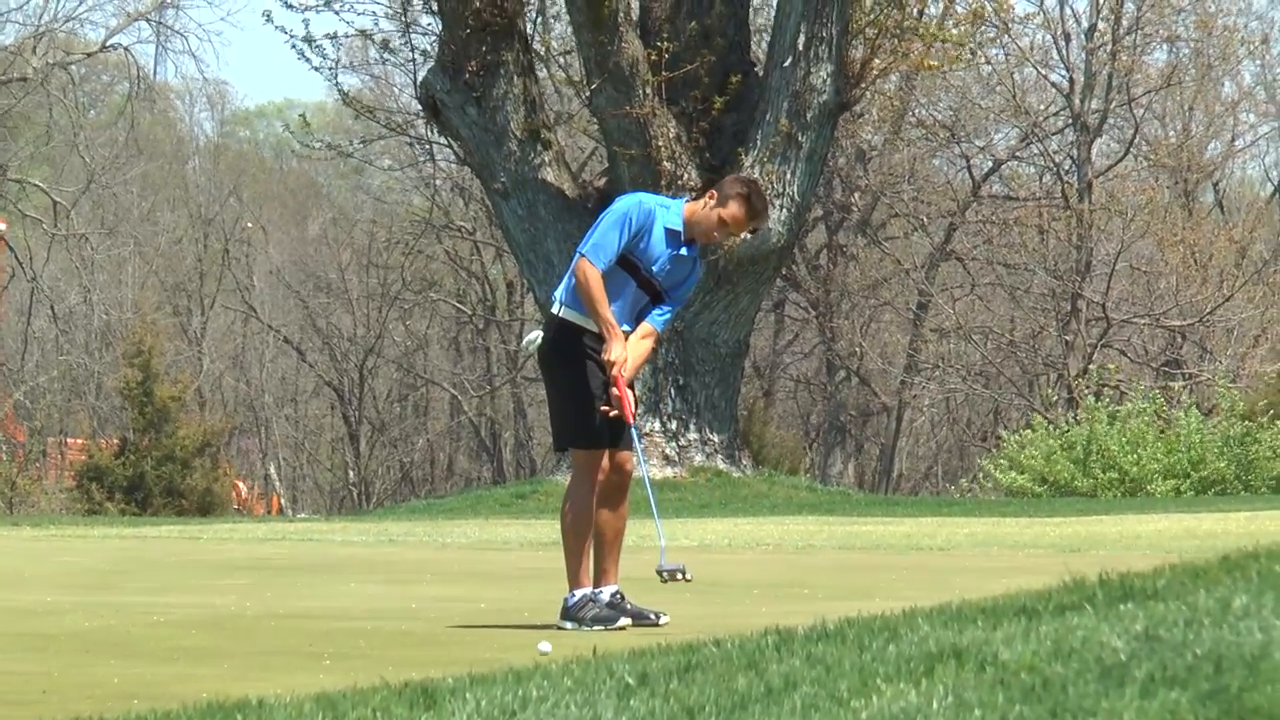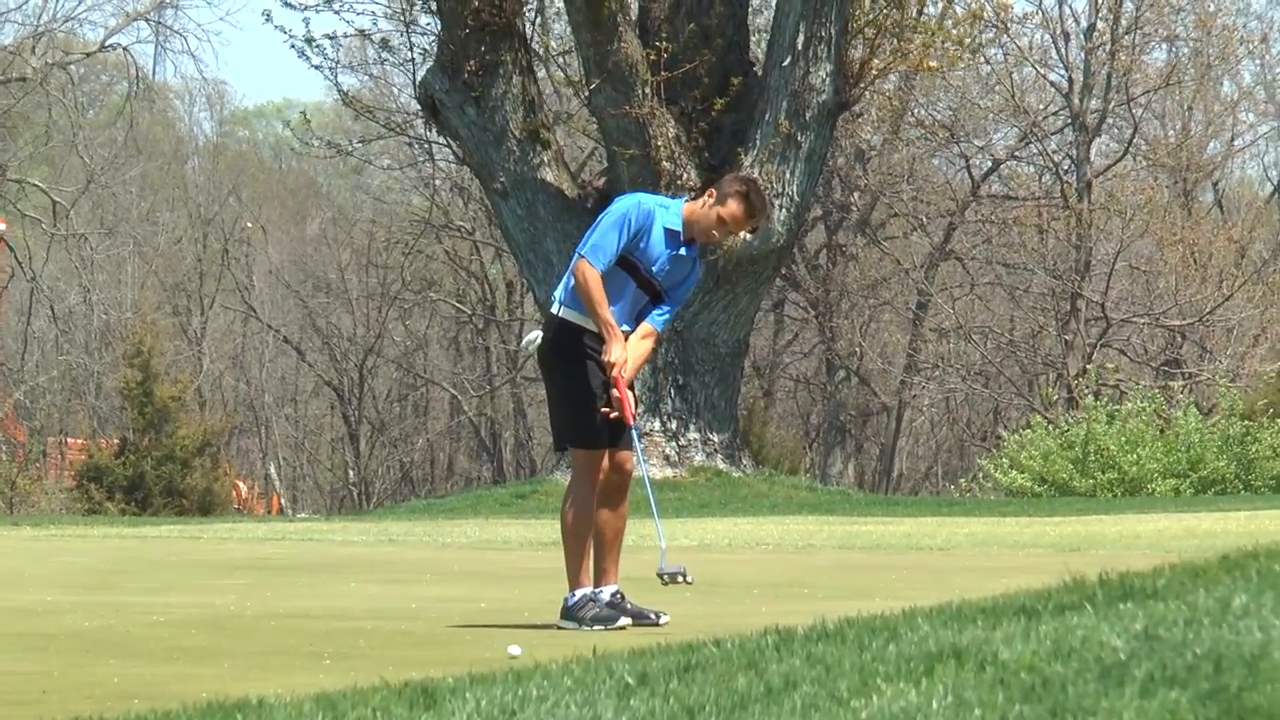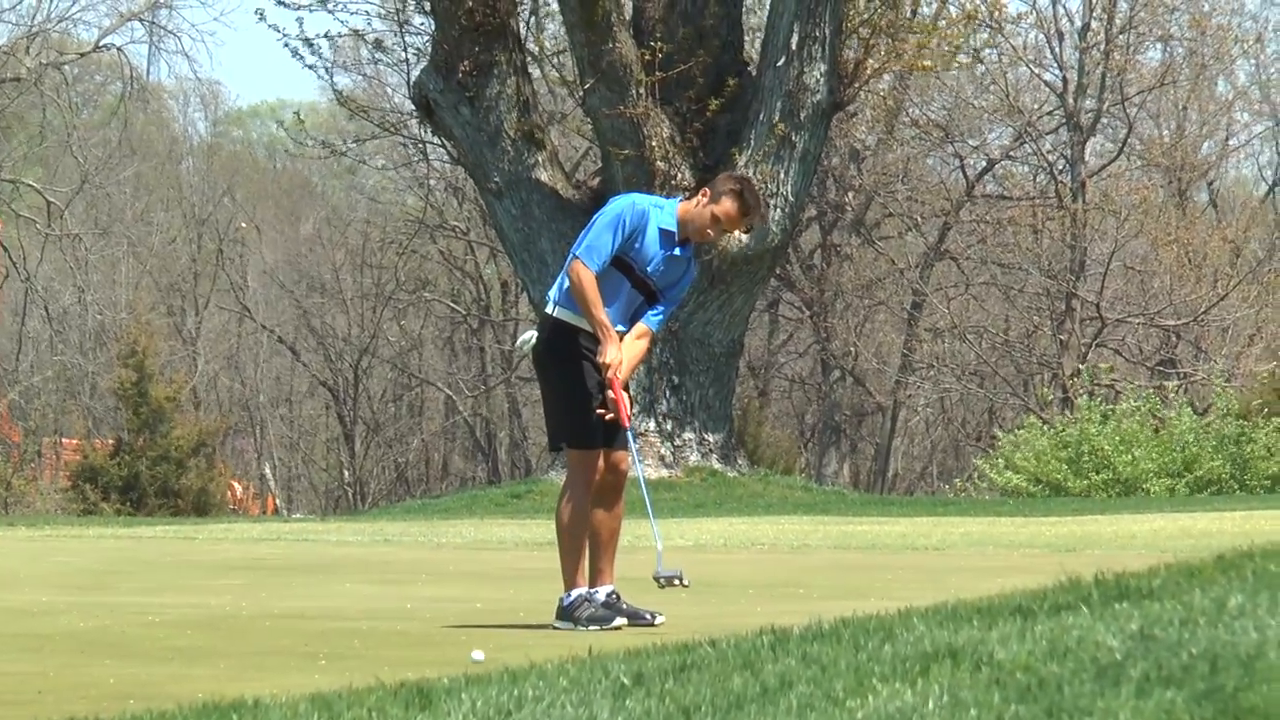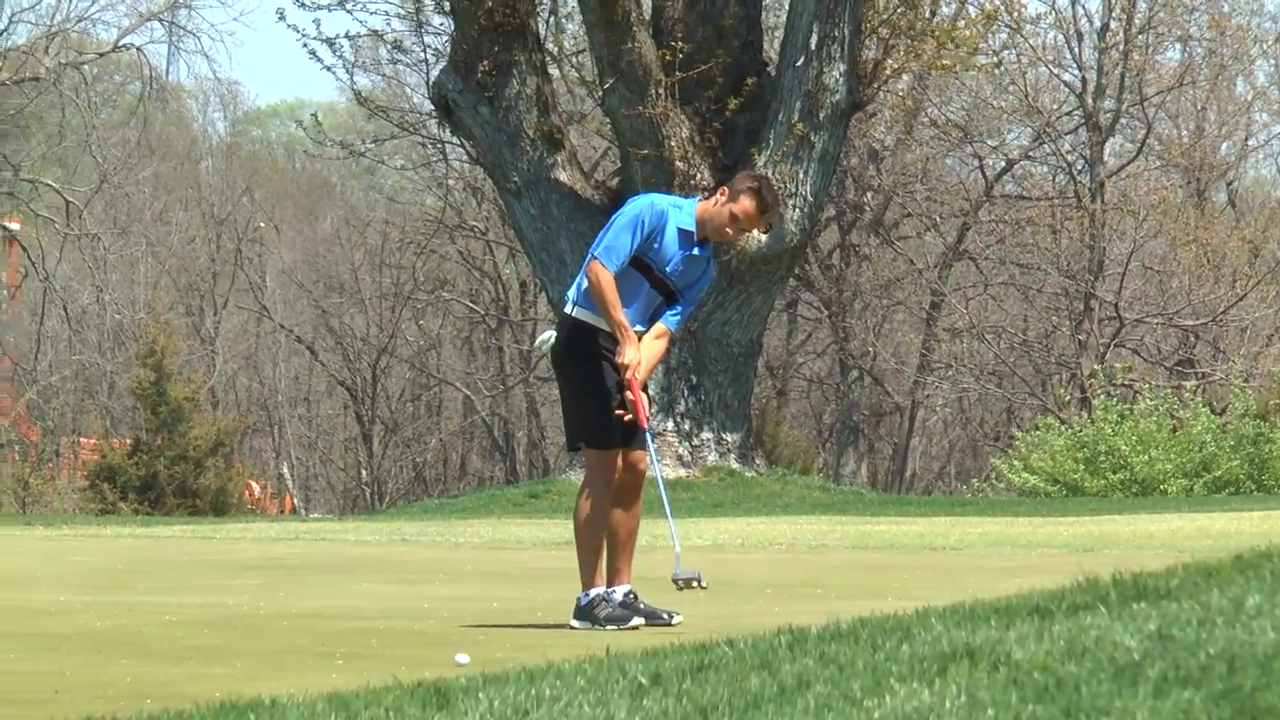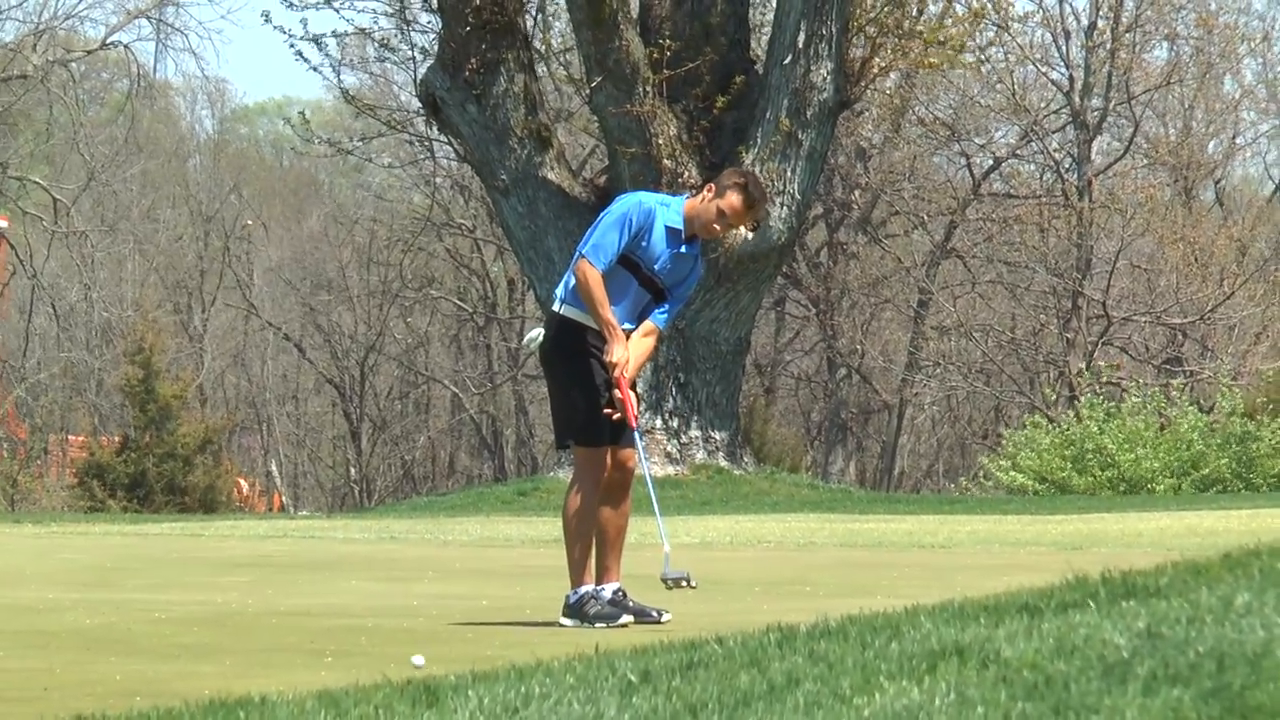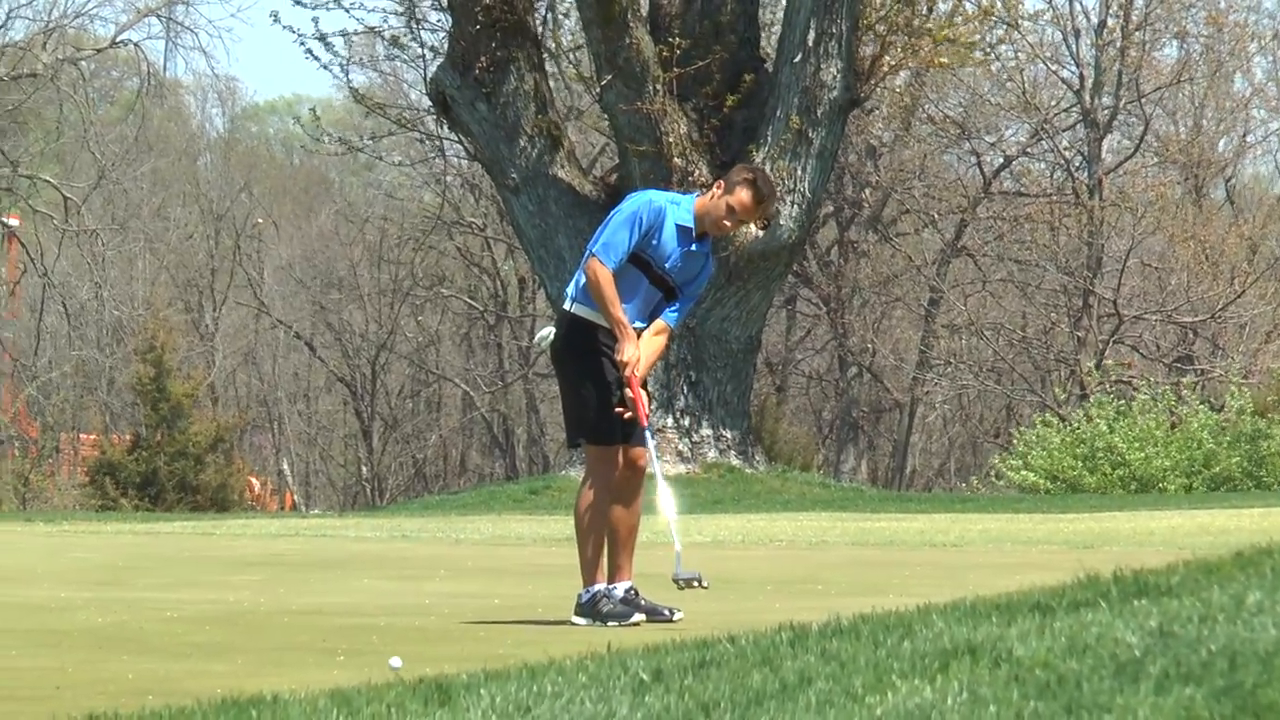
dt=0.1s
person 1, frame 1
left shoulder: (691, 267)
right shoulder: (639, 209)
left elbow: (648, 331)
right elbow: (586, 267)
left wrist: (623, 379)
right wrist: (612, 337)
left hip: (616, 348)
right hip: (573, 335)
left knee: (620, 468)
right knee: (591, 466)
left ankle: (606, 592)
right ankle: (578, 599)
person 1, frame 2
left shoulder: (690, 267)
right shoulder: (638, 210)
left elbow: (648, 332)
right elbow: (585, 268)
left wrist: (624, 380)
right wrist: (612, 337)
left hip: (616, 348)
right hip: (573, 335)
left knee: (620, 468)
right knee: (591, 467)
left ankle: (606, 592)
right ankle: (578, 598)
person 1, frame 3
left shoulder: (685, 268)
right shoulder: (632, 210)
left elbow: (642, 331)
right elbow: (579, 268)
left wrist: (619, 381)
right wrist: (607, 339)
left hip: (610, 349)
right hip: (567, 336)
left knee: (616, 468)
right knee: (586, 466)
left ankle: (603, 593)
right ankle: (573, 599)
person 1, frame 4
left shoulder: (704, 268)
right shoulder: (651, 211)
left elbow: (661, 331)
right elbow: (598, 269)
left wrist: (638, 382)
right wrist: (625, 339)
left hip: (629, 350)
right hip: (587, 336)
left knee: (634, 468)
right knee: (605, 466)
left ankle: (620, 592)
right ankle: (590, 598)
person 1, frame 5
left shoulder: (692, 265)
right shoulder: (639, 208)
left elbow: (650, 328)
right elbow: (586, 267)
left wrist: (626, 379)
right wrist: (614, 338)
left hip: (618, 347)
right hip: (575, 333)
left knee: (623, 465)
right knee: (593, 463)
left ankle: (609, 590)
right ankle: (580, 596)
person 1, frame 6
left shoulder: (703, 263)
right shoulder: (649, 207)
left elbow: (662, 327)
right elbow: (597, 266)
left wrist: (638, 379)
right wrist: (625, 336)
left hip: (629, 345)
right hip: (587, 332)
left knee: (633, 463)
right knee: (605, 462)
left ankle: (621, 588)
right ankle: (591, 595)
